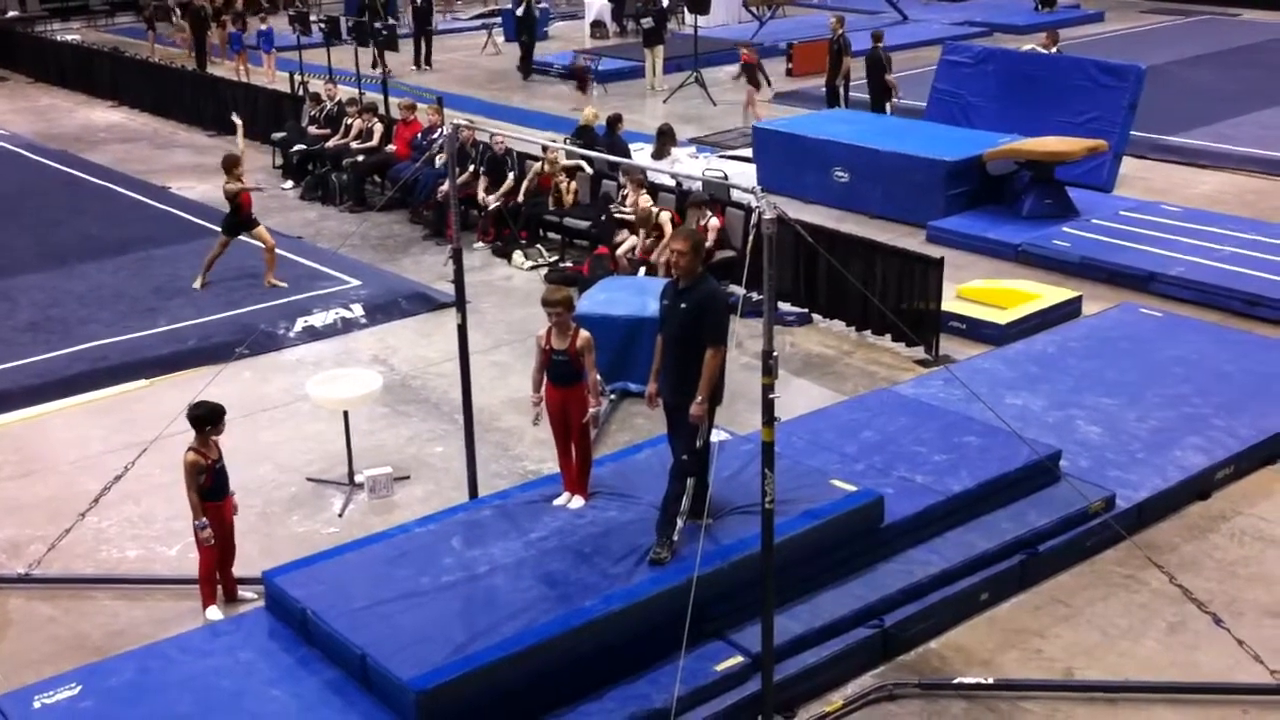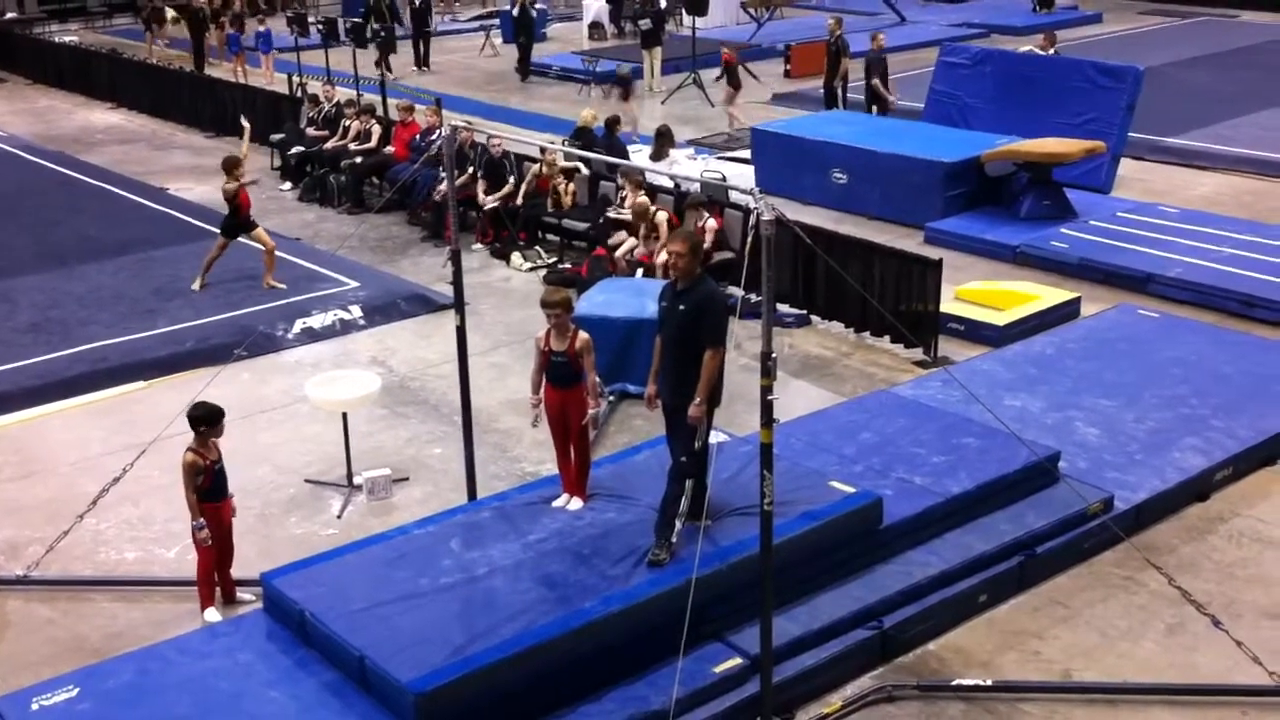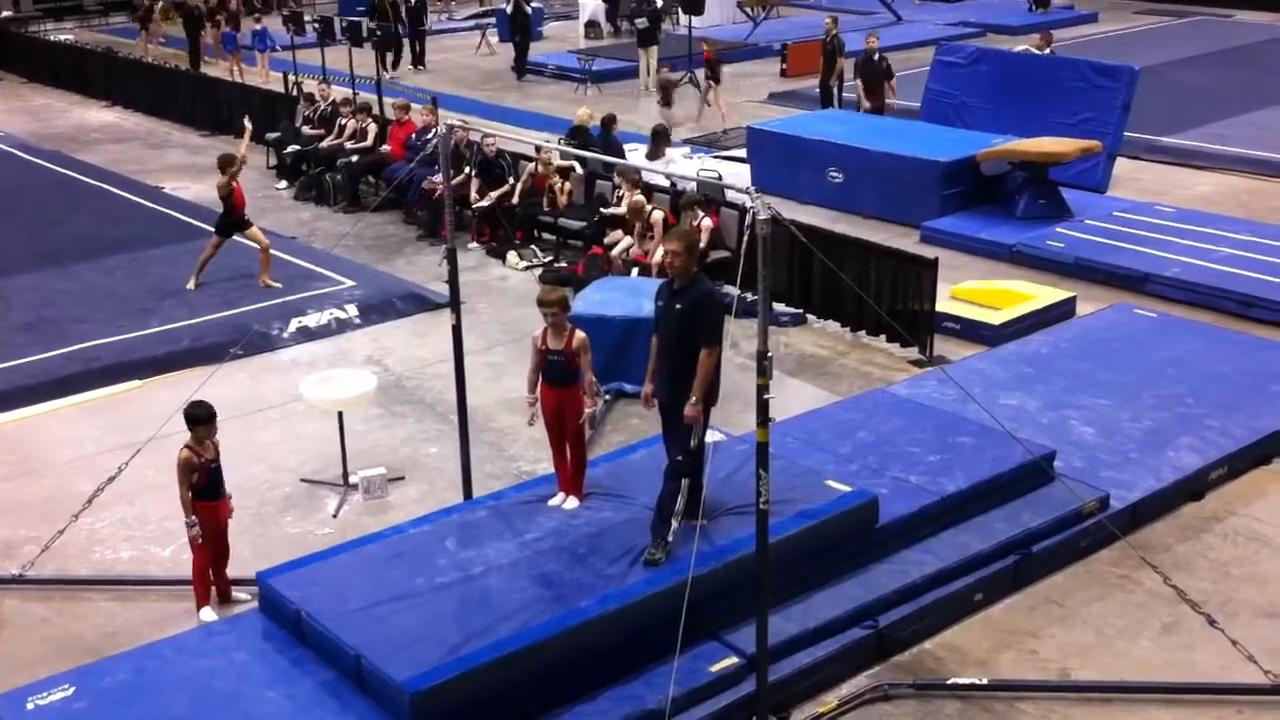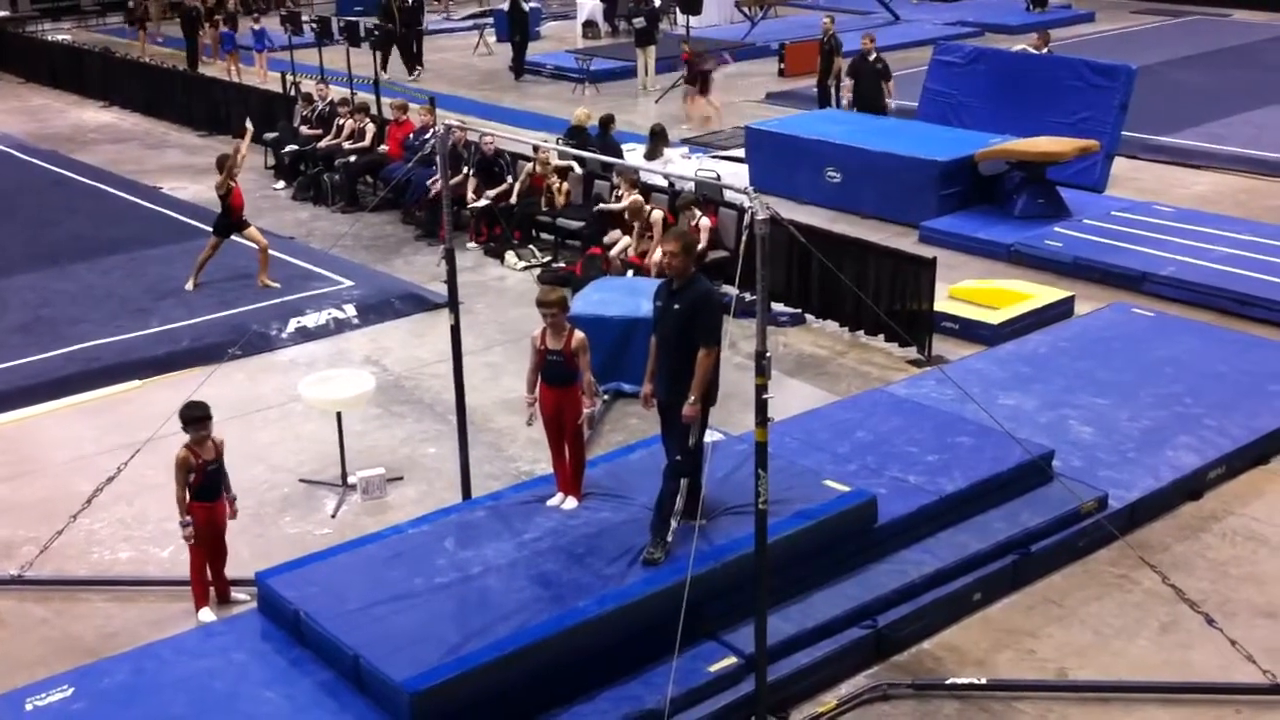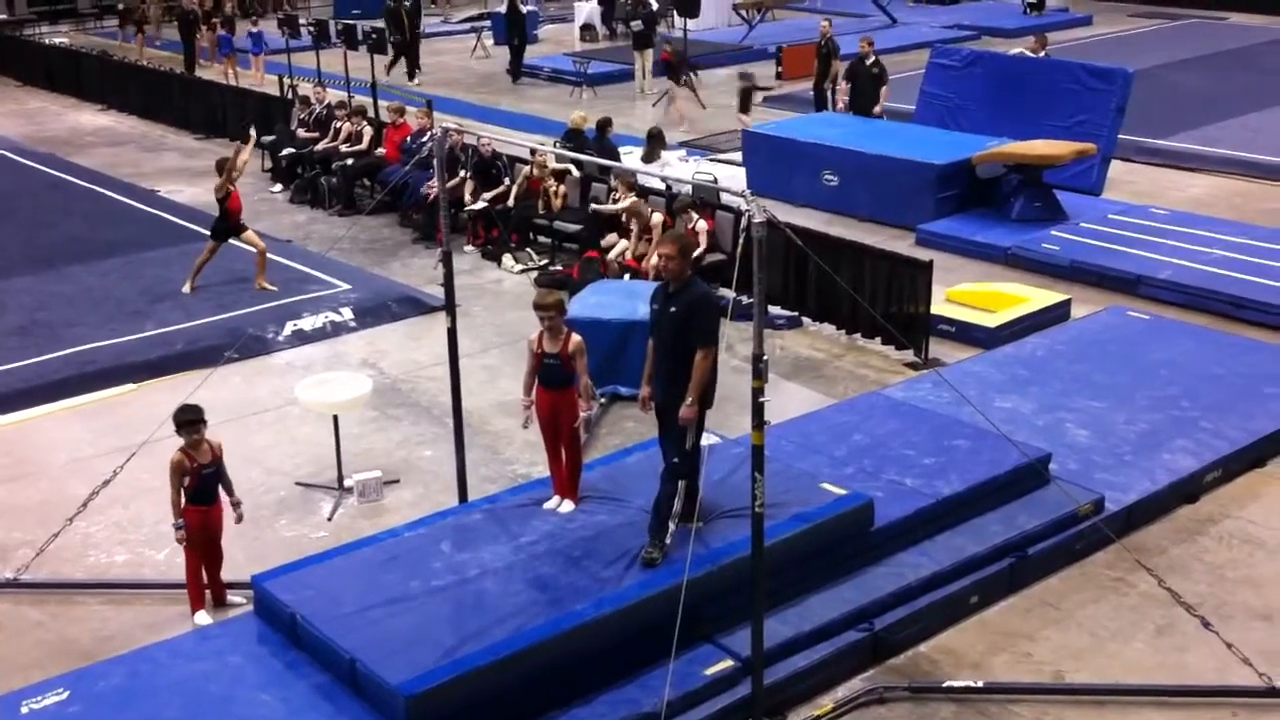
dt=0.2s
person 1, frame 1
left shoulder: (711, 296)
right shoulder: (669, 289)
left elbow: (715, 350)
left wrist: (702, 399)
right wrist: (654, 379)
left hip: (696, 394)
right hip: (672, 389)
left knee: (684, 464)
right knee: (688, 455)
left ankle: (666, 535)
right ankle: (697, 507)
person 1, frame 2
left shoulder: (710, 297)
right shoulder: (668, 291)
left elbow: (714, 352)
left wrist: (700, 400)
right wrist: (653, 380)
left hip: (694, 395)
right hip: (671, 390)
left knee: (683, 464)
right knee: (686, 456)
left ankle: (665, 536)
right ankle: (696, 509)
person 1, frame 3
left shoulder: (706, 296)
right shoulder: (664, 290)
left elbow: (710, 351)
left wrist: (696, 399)
right wrist: (650, 380)
left hip: (691, 394)
right hip: (667, 389)
left knee: (680, 463)
right knee: (682, 455)
left ankle: (661, 535)
right ankle: (692, 508)
person 1, frame 4
left shoulder: (705, 296)
right shoulder: (663, 289)
left elbow: (708, 351)
left wrist: (695, 399)
right wrist: (649, 380)
left hip: (690, 394)
right hip: (667, 389)
left knee: (679, 463)
right knee: (680, 455)
left ankle: (660, 535)
right ankle: (690, 508)
person 1, frame 5
left shoulder: (702, 298)
right shoulder: (659, 293)
left elbow: (705, 353)
left wrist: (692, 401)
right wrist: (646, 383)
left hip: (688, 396)
right hip: (664, 391)
left knee: (677, 465)
right knee: (675, 457)
left ankle: (658, 537)
right ankle: (687, 510)
person 2, frame 1
left shoulder: (583, 338)
right shoulder: (543, 337)
left elbow: (591, 373)
right elbow: (538, 370)
left wrist: (594, 405)
right wrist: (536, 401)
left hip: (577, 394)
right hip: (554, 395)
left knee: (581, 444)
right knee: (562, 444)
left ankle: (580, 491)
right ankle: (568, 488)
person 2, frame 2
left shoulder: (582, 340)
right shoulder: (542, 338)
left elbow: (590, 375)
right elbow: (537, 372)
left wrist: (593, 406)
right wrist: (535, 403)
left hip: (576, 396)
right hip: (553, 396)
left knee: (580, 446)
right knee: (560, 446)
left ankle: (579, 493)
right ankle: (567, 490)
person 2, frame 3
left shoulder: (579, 339)
right shoulder: (538, 337)
left elbow: (587, 374)
right elbow: (534, 370)
left wrist: (590, 405)
right wrist: (531, 401)
left hip: (572, 395)
right hip: (549, 395)
left knee: (576, 445)
right knee: (556, 445)
left ankle: (575, 492)
right ankle: (563, 489)
person 2, frame 4
left shoulder: (578, 339)
right shoulder: (537, 337)
left elbow: (586, 374)
right elbow: (533, 370)
left wrist: (589, 405)
right wrist: (530, 401)
left hip: (571, 395)
right hip: (548, 395)
left knee: (574, 445)
right knee: (555, 445)
left ankle: (574, 492)
right ankle: (561, 489)
person 2, frame 5
left shoulder: (575, 342)
right shoulder: (534, 341)
left elbow: (583, 377)
right elbow: (530, 373)
left wrist: (585, 408)
right wrist: (527, 404)
left hip: (567, 398)
right hip: (544, 398)
left knee: (571, 448)
right knee: (551, 448)
left ankle: (571, 495)
right ankle: (558, 492)
person 3, frame 1
left shoulder: (214, 443)
right shoulder: (193, 458)
right elbow: (192, 493)
left wrist: (230, 496)
right wrist: (201, 524)
left hip: (224, 505)
right hip: (208, 511)
left knee: (228, 552)
right knee: (210, 558)
left ankle: (231, 591)
right ankle: (209, 603)
person 3, frame 2
left shoulder: (214, 445)
right shoulder: (191, 459)
right elbow: (190, 493)
left wrist: (229, 498)
right wrist: (198, 525)
left hip: (222, 506)
right hip: (207, 512)
left knee: (226, 553)
right knee: (208, 559)
left ankle: (229, 593)
right ankle: (207, 605)
person 3, frame 3
left shoulder: (213, 443)
right shoulder: (187, 456)
right elbow: (184, 491)
left wrist: (227, 498)
right wrist: (191, 522)
left hip: (219, 505)
right hip: (201, 510)
left knee: (221, 552)
right knee: (203, 558)
left ankle: (225, 592)
right ankle: (203, 604)
person 3, frame 4
left shoulder: (217, 443)
right shoulder: (185, 456)
right elbow: (180, 490)
left wrist: (231, 499)
right wrist: (185, 522)
left hip: (218, 506)
right hip: (198, 511)
left knee: (219, 552)
right knee: (200, 558)
left ankle: (223, 593)
right ankle: (202, 605)
person 3, frame 5
left shoulder: (215, 447)
right shoulder: (179, 460)
left elbow: (223, 476)
right elbow: (175, 493)
left wrist: (235, 502)
right wrist: (178, 525)
left hip: (214, 509)
right hip: (193, 514)
left knee: (215, 556)
right knee: (195, 561)
left ankle: (220, 596)
right ankle: (198, 608)
